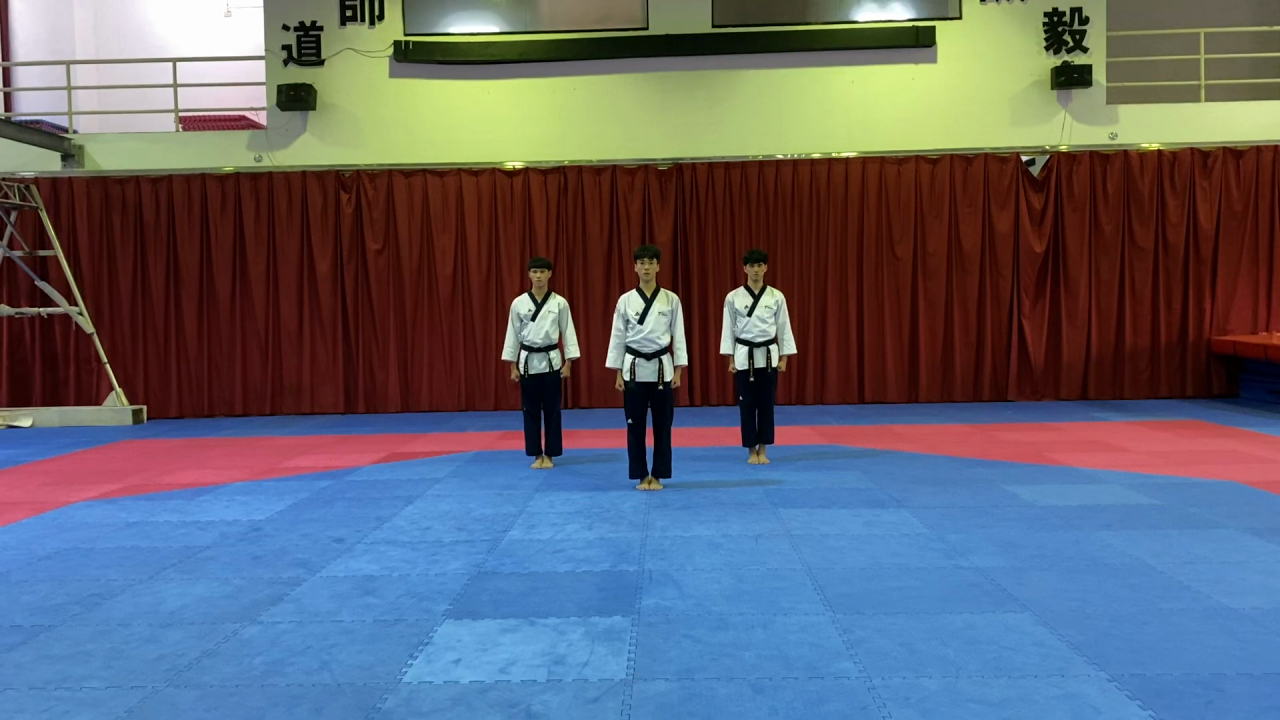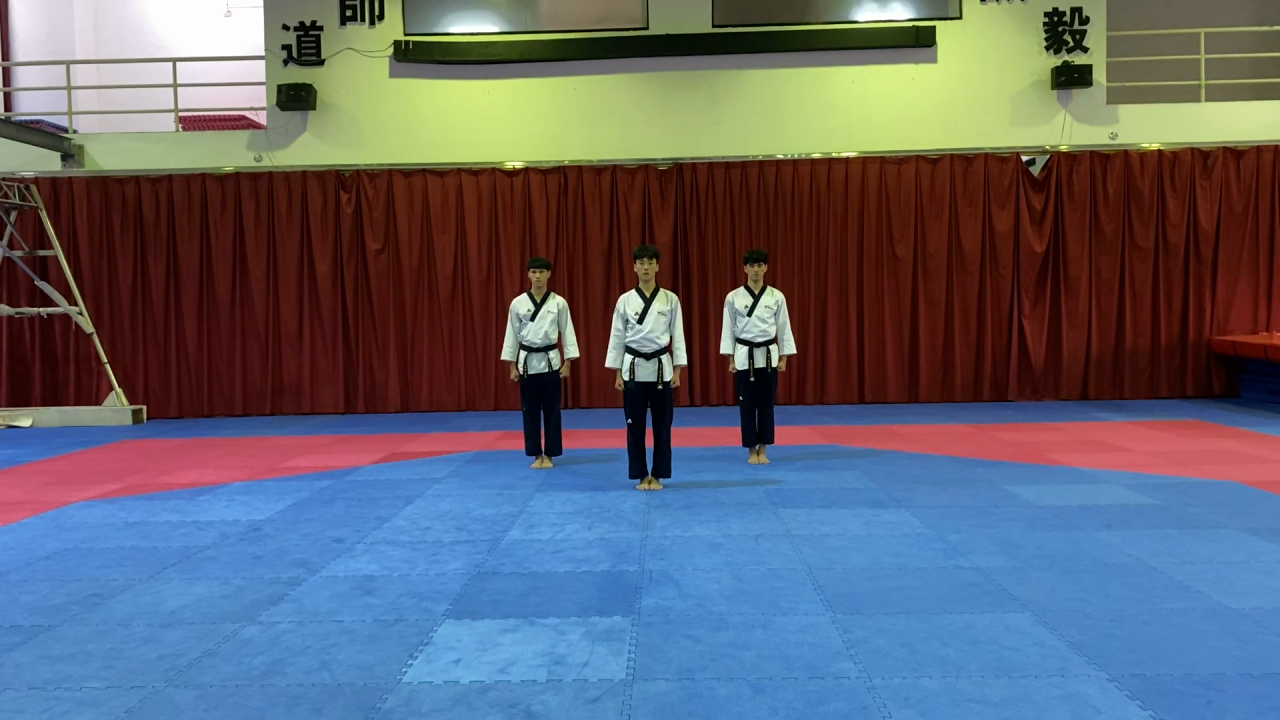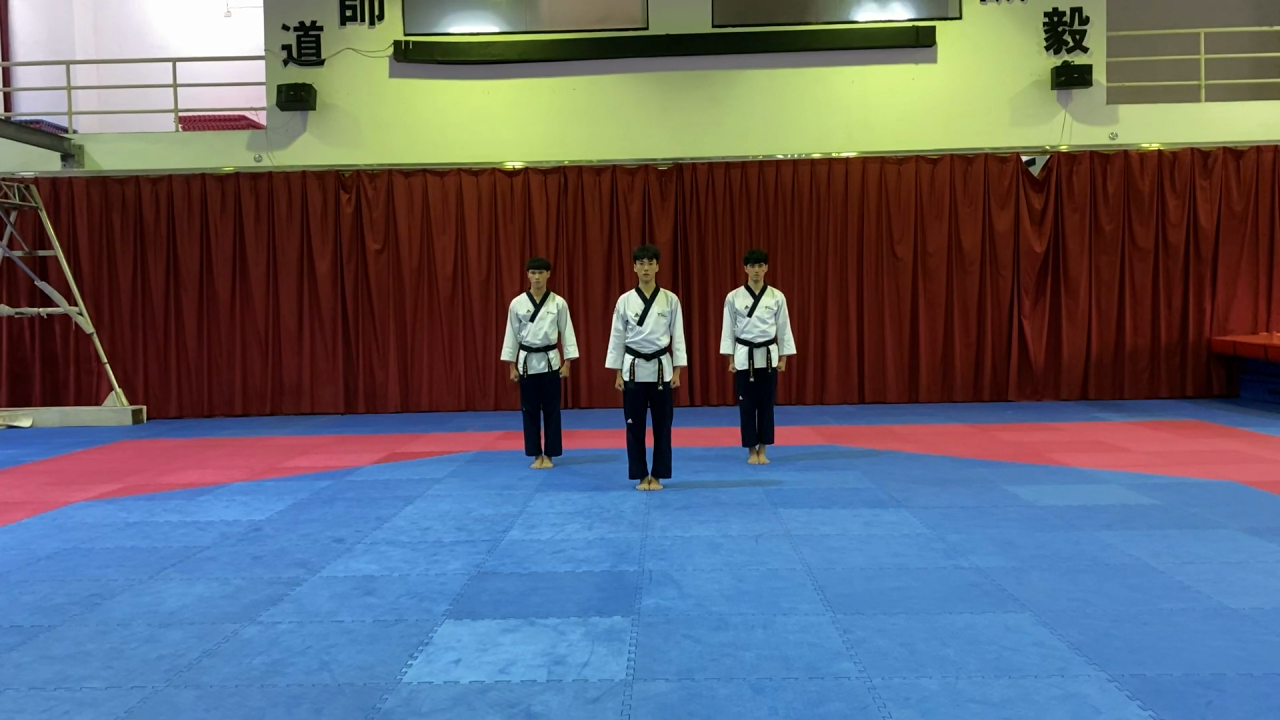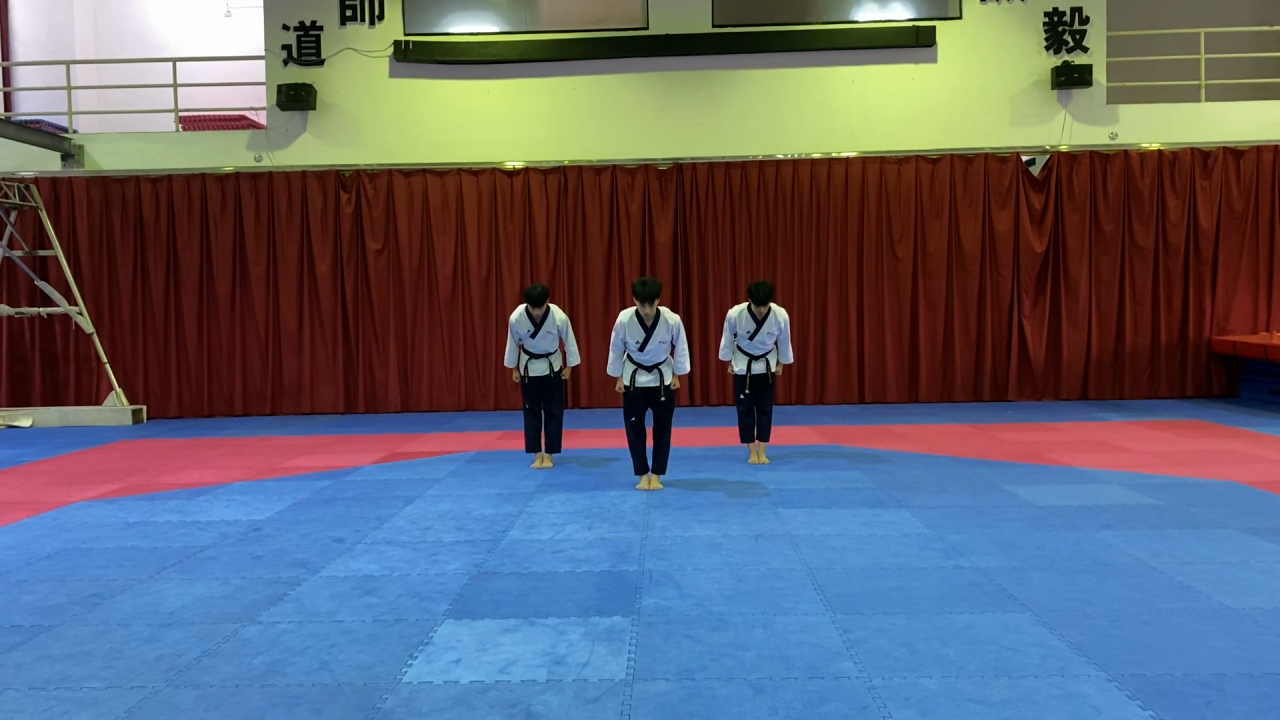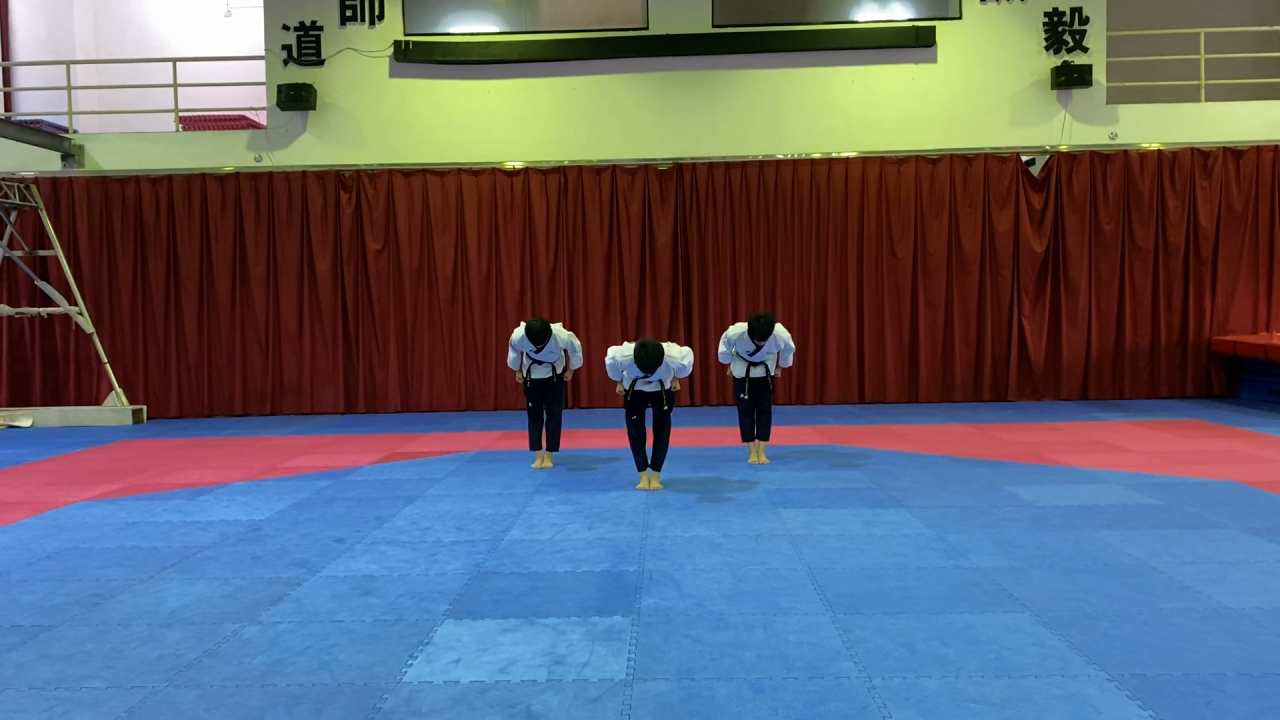
dt=1s
person 1, frame 1
left shoulder: (671, 300)
right shoulder: (625, 300)
left elbow: (678, 335)
right elbow: (618, 337)
left wrist: (678, 371)
right wrist: (618, 374)
left hip: (661, 367)
right hip: (634, 368)
left knee: (662, 425)
right knee: (635, 425)
left ankle: (657, 475)
right ankle: (642, 475)
person 1, frame 2
left shoulder: (670, 299)
right shoulder: (625, 300)
left elbow: (677, 335)
right elbow: (617, 337)
left wrist: (677, 371)
right wrist: (618, 373)
left hip: (661, 367)
right hip: (633, 368)
left knee: (662, 424)
right knee: (635, 424)
left ankle: (657, 475)
right ankle: (642, 475)
person 1, frame 3
left shoulder: (670, 300)
right shoulder: (625, 301)
left elbow: (677, 336)
right elbow: (617, 337)
left wrist: (677, 371)
right wrist: (618, 373)
left hip: (661, 368)
right hip: (633, 368)
left knee: (662, 425)
right knee: (635, 425)
left ankle: (657, 475)
right ankle: (642, 475)
person 1, frame 4
left shoulder: (672, 320)
right shoulder: (624, 320)
left elbow: (681, 347)
right elbow: (616, 349)
left wrist: (677, 376)
right wrist: (618, 377)
left hip: (662, 376)
right hip: (634, 376)
left knee: (662, 426)
right knee: (634, 426)
left ankle: (656, 475)
right ankle: (643, 474)
person 1, frame 5
left shoulder: (674, 356)
right shoulder: (623, 356)
left elbow: (689, 355)
right elbow: (609, 358)
left wrist: (676, 379)
right wrist: (619, 382)
left hip: (662, 386)
right hip: (634, 386)
left knee: (662, 426)
right knee: (635, 427)
left ankle: (655, 474)
right ankle: (643, 475)
person 2, frame 1
left shoulder: (776, 296)
right shoulder: (733, 297)
left elbow: (784, 328)
right elbow: (728, 329)
left wrist: (784, 358)
right wrist: (730, 360)
left hip: (768, 355)
right hip: (744, 356)
left knee: (766, 404)
right knee: (747, 404)
left ankle: (763, 450)
right ankle: (752, 450)
person 2, frame 2
left shoulder: (776, 296)
right shoulder: (733, 297)
left elbow: (784, 328)
right elbow: (728, 329)
left wrist: (784, 358)
right wrist: (730, 360)
left hip: (768, 355)
right hip: (744, 356)
left knee: (766, 404)
right knee: (747, 404)
left ankle: (763, 450)
right ankle: (752, 450)
person 2, frame 3
left shoulder: (777, 297)
right shoulder: (734, 297)
left elbow: (783, 328)
right elbow: (729, 329)
left wrist: (783, 358)
right wrist: (730, 359)
left hip: (768, 355)
right hip: (744, 356)
left knee: (766, 404)
right knee: (747, 405)
left ankle: (763, 449)
right ankle: (752, 450)
person 2, frame 4
left shoulder: (780, 315)
right shoulder: (735, 314)
left elbow: (784, 341)
right elbow: (728, 340)
left wrist: (781, 363)
right wrist: (730, 363)
left hip: (766, 364)
right hip: (743, 364)
left knee: (765, 407)
right knee: (745, 407)
left ankle: (762, 450)
right ankle: (752, 451)
person 2, frame 5
left shoulder: (782, 335)
right shoulder: (735, 333)
left elbow: (788, 350)
right elbow: (725, 346)
left wrist: (779, 367)
right wrist: (730, 365)
left hip: (765, 369)
right hip: (742, 368)
left knee: (764, 408)
right knee: (745, 408)
left ankle: (762, 451)
right ankle: (752, 452)
person 3, frame 1
left shoulder: (560, 303)
right shoulder: (519, 303)
left elbow: (568, 332)
right elbow: (513, 334)
left wrist: (568, 363)
right wrist: (513, 366)
left hip: (551, 361)
right hip: (528, 361)
left knee: (552, 410)
right knee: (531, 410)
left ankle: (549, 455)
right ankle: (537, 454)
person 3, frame 2
left shoulder: (559, 303)
right shoulder: (518, 303)
left elbow: (567, 332)
right elbow: (512, 334)
left wrist: (567, 363)
right wrist: (512, 366)
left hip: (550, 360)
right hip: (527, 361)
left knee: (552, 409)
right knee: (530, 410)
left ankle: (549, 455)
right ankle: (537, 455)
person 3, frame 3
left shoulder: (558, 303)
right shoulder: (517, 303)
left elbow: (567, 333)
right elbow: (512, 334)
left wrist: (567, 363)
right wrist: (511, 366)
left hip: (550, 361)
right hip: (527, 361)
left knee: (552, 410)
right knee: (530, 410)
left ankle: (549, 455)
right ankle: (537, 455)
person 3, frame 4
left shoulder: (559, 317)
right shoulder: (516, 318)
left elbow: (569, 341)
right elbow: (513, 343)
left wrist: (569, 366)
right wrist: (514, 368)
left hip: (552, 365)
right hip: (529, 366)
left knee: (553, 410)
right knee: (531, 410)
left ankle: (548, 454)
right ankle: (537, 454)
person 3, frame 5
left shoulder: (562, 336)
right shoulder: (518, 337)
left elbow: (576, 348)
right elbow: (513, 351)
left wrist: (571, 369)
right wrist: (517, 370)
left hip: (555, 371)
right hip: (531, 371)
left knee: (554, 411)
right knee: (534, 412)
left ankle: (549, 455)
right ankle: (538, 455)
